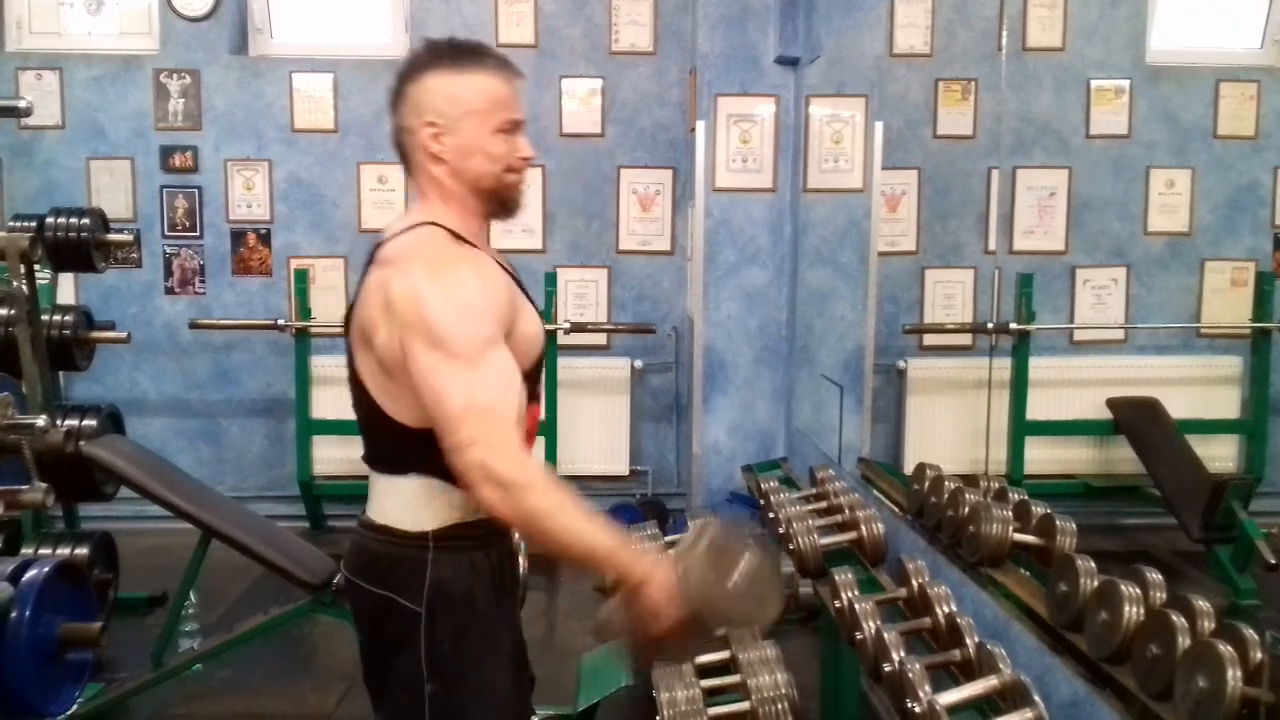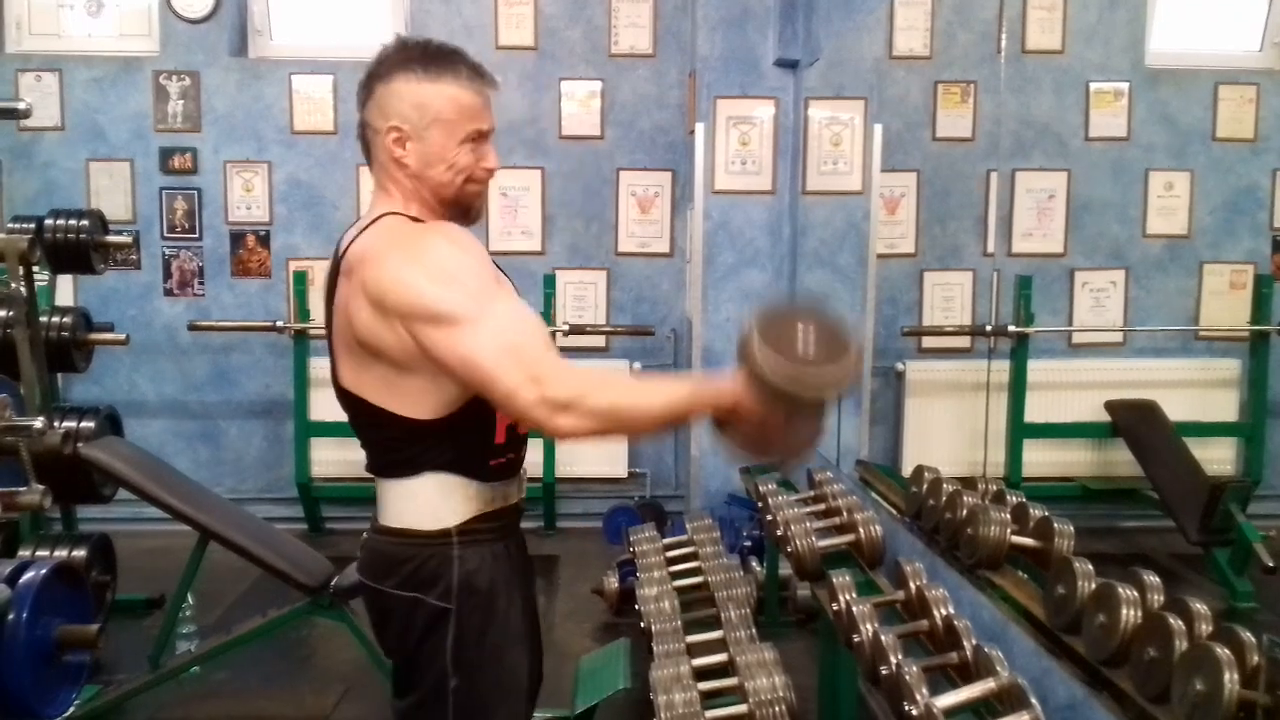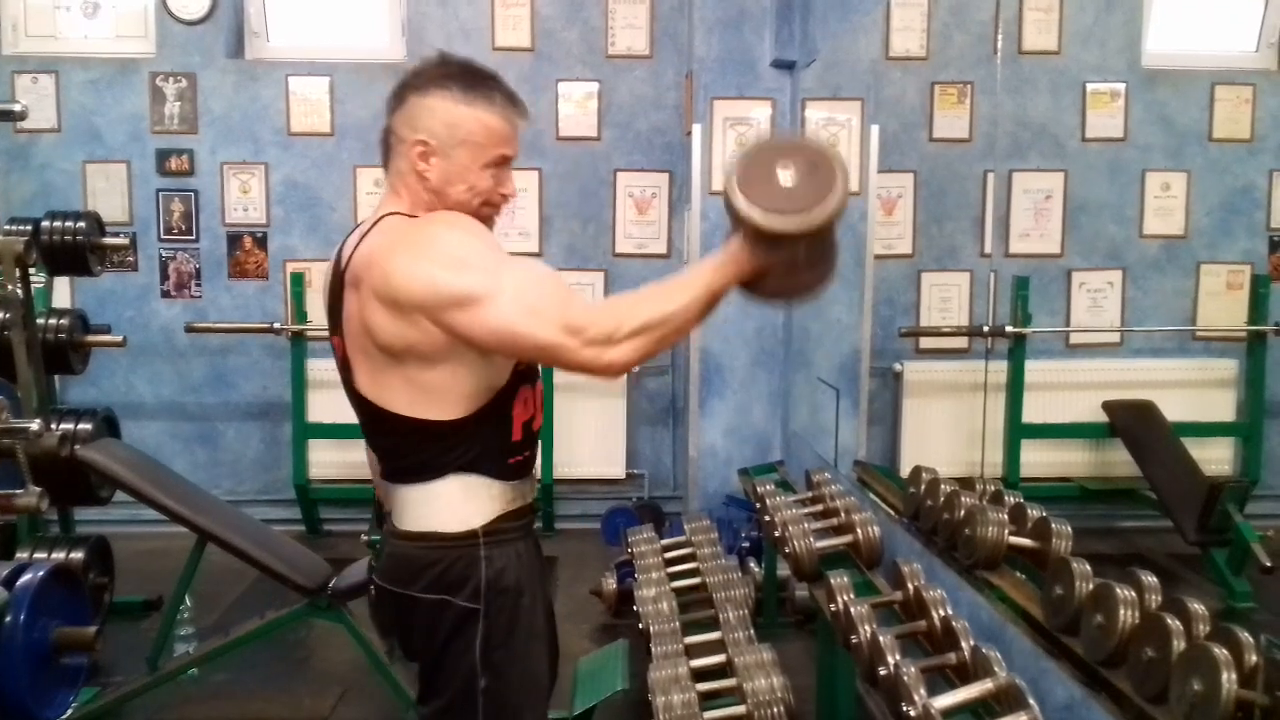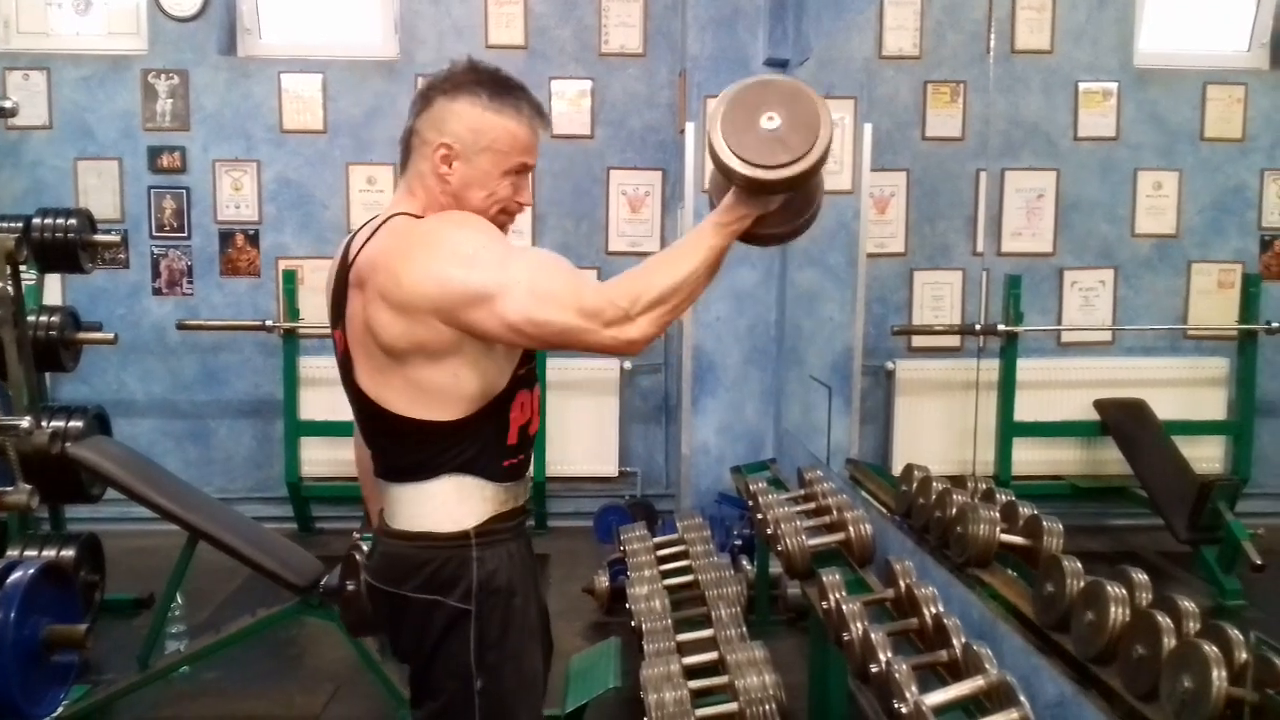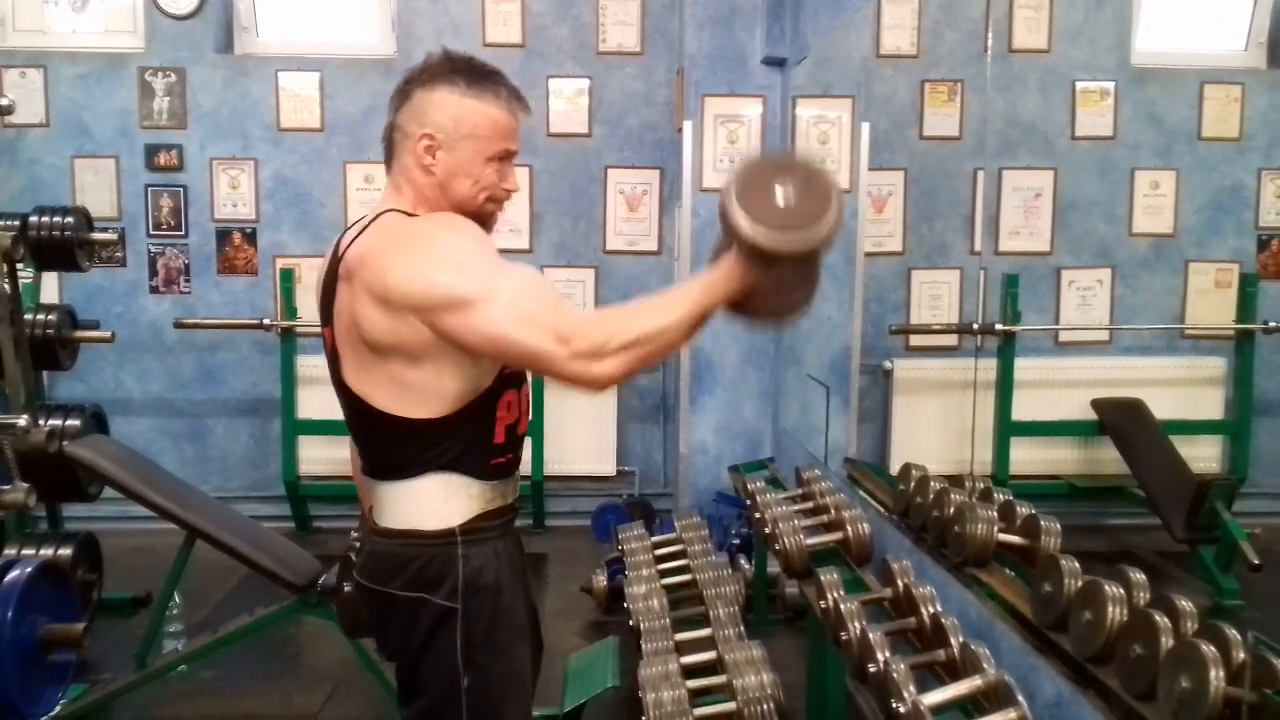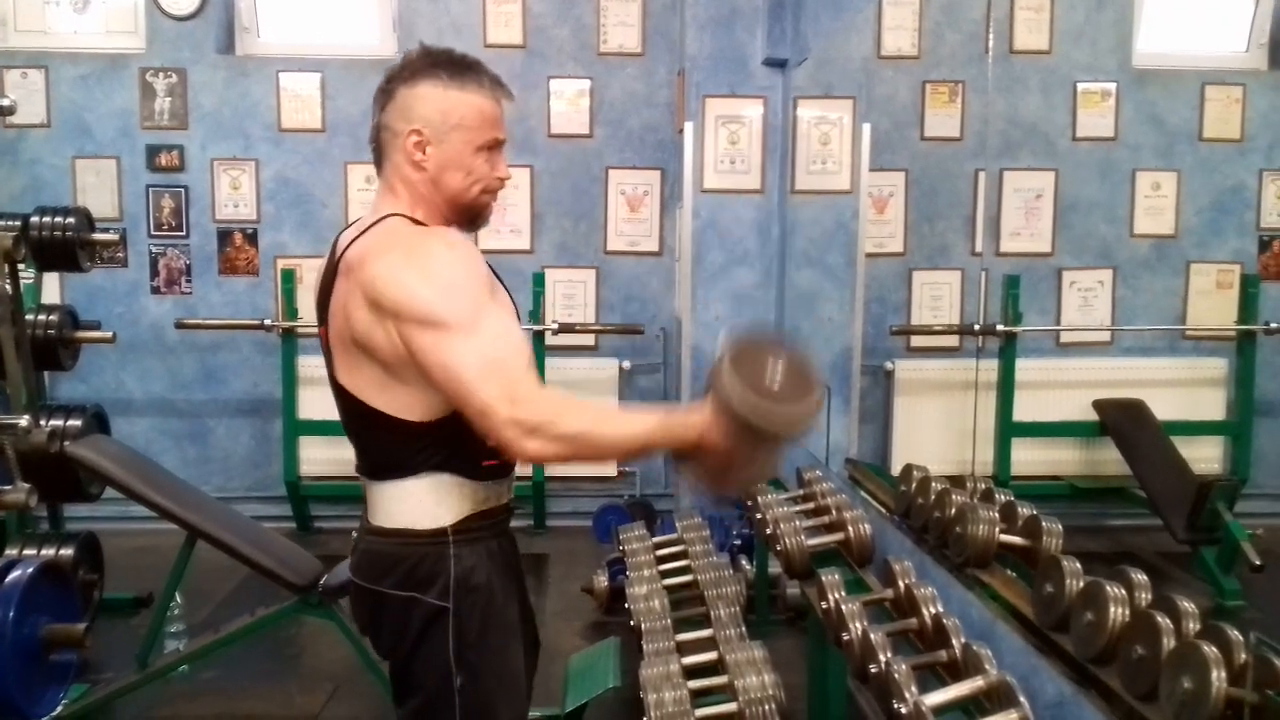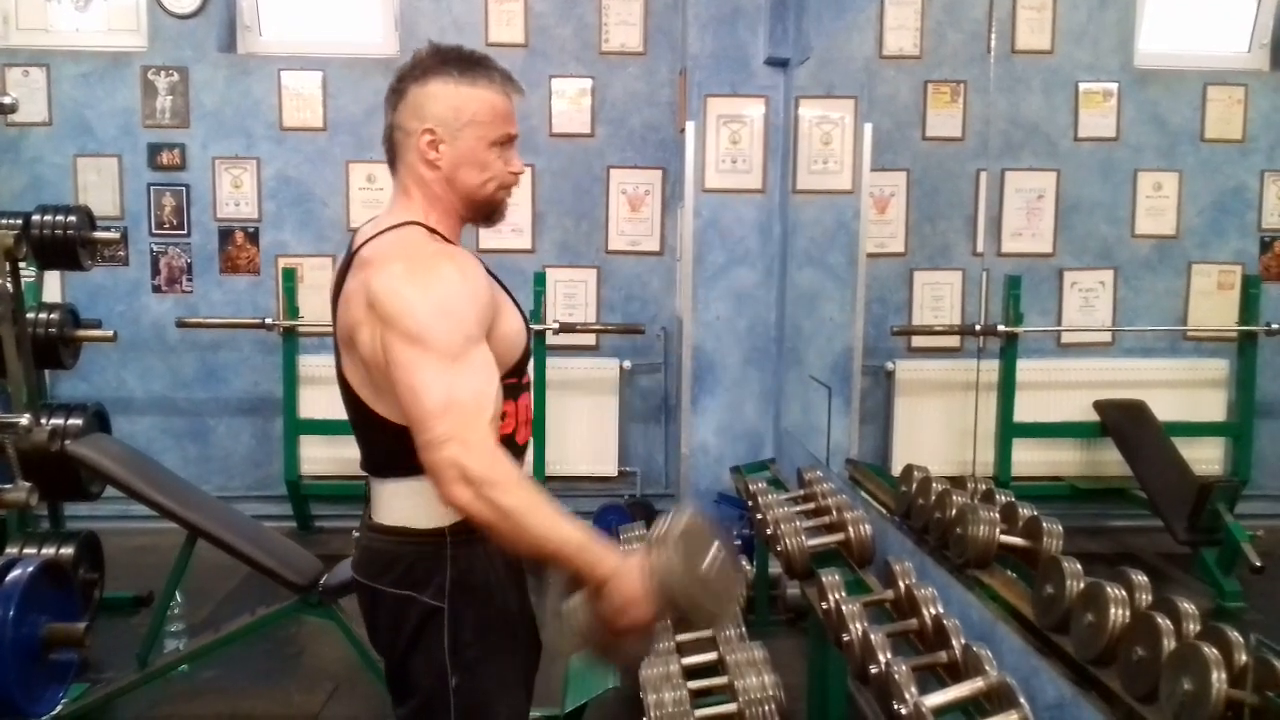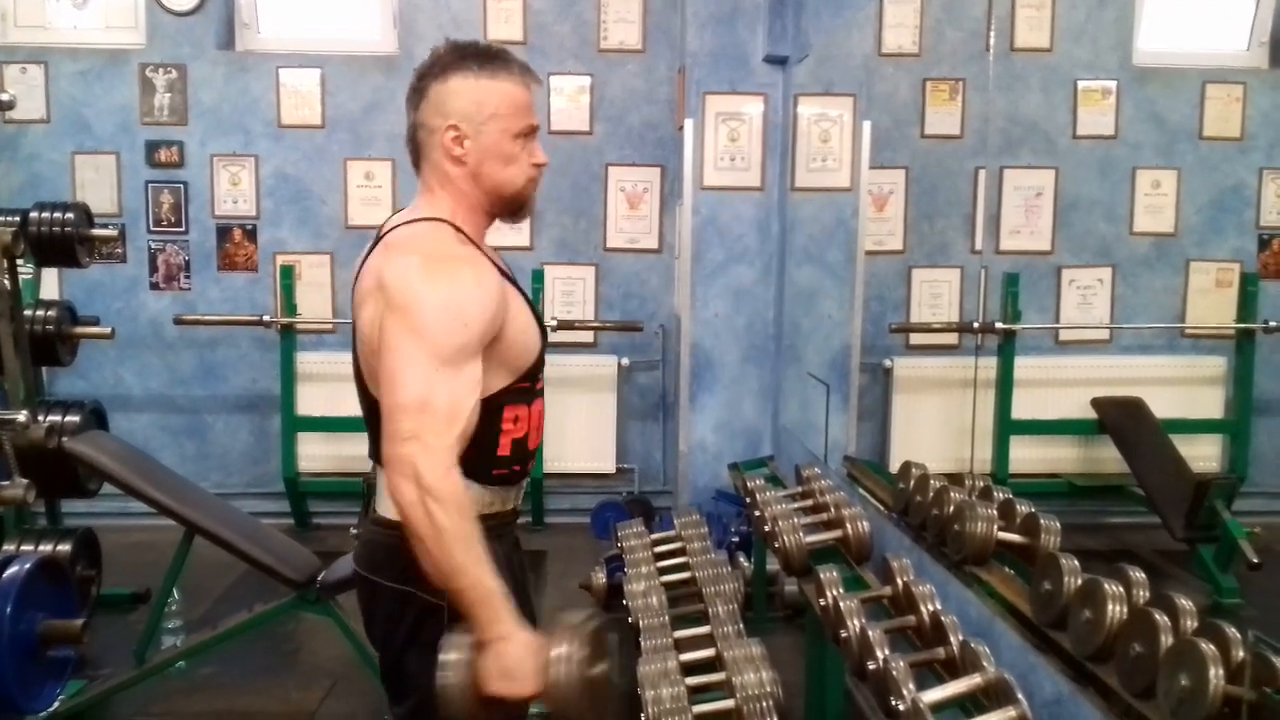
dt=0.2s
person 1, frame 1
left shoulder: (434, 254)
right shoulder: (442, 274)
right elbow: (499, 475)
right wrist: (635, 569)
left hip: (449, 553)
right hip: (428, 570)
person 1, frame 2
left shoulder: (387, 249)
right shoulder: (417, 258)
right elbow: (558, 399)
right wrist: (720, 394)
left hip: (444, 548)
right hip: (447, 564)
person 1, frame 3
left shoulder: (377, 252)
right shoulder: (427, 252)
right elbow: (598, 340)
right wrist: (735, 262)
left hip: (443, 552)
right hip: (471, 567)
person 1, frame 4
left shoulder: (378, 252)
right shoulder: (437, 252)
right elbow: (612, 319)
left wrist: (389, 542)
right wrist: (734, 216)
left hip: (431, 551)
right hip: (463, 568)
person 1, frame 5
left shoulder: (373, 250)
right shoulder: (425, 251)
right elbow: (586, 351)
left wrist: (380, 542)
right wrist: (728, 276)
left hip: (429, 551)
right hip: (449, 566)
person 1, frame 6
left shoulder: (378, 249)
right shoulder: (414, 260)
right elbow: (528, 423)
right wrist: (689, 427)
left hip: (433, 551)
right hip: (441, 567)
person 1, frame 7
left shoulder: (403, 253)
right shoulder: (421, 272)
right elbow: (468, 471)
right wrist: (609, 568)
left hip: (442, 553)
right hip: (441, 567)
person 1, frame 8
left shoulder: (434, 250)
right shoulder: (439, 272)
right elbow: (423, 474)
right wrist: (503, 630)
left hip: (456, 550)
right hip: (435, 571)
